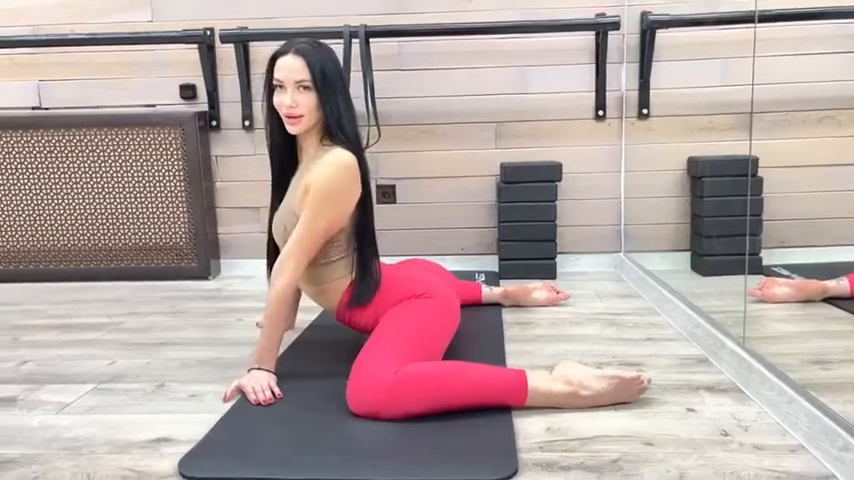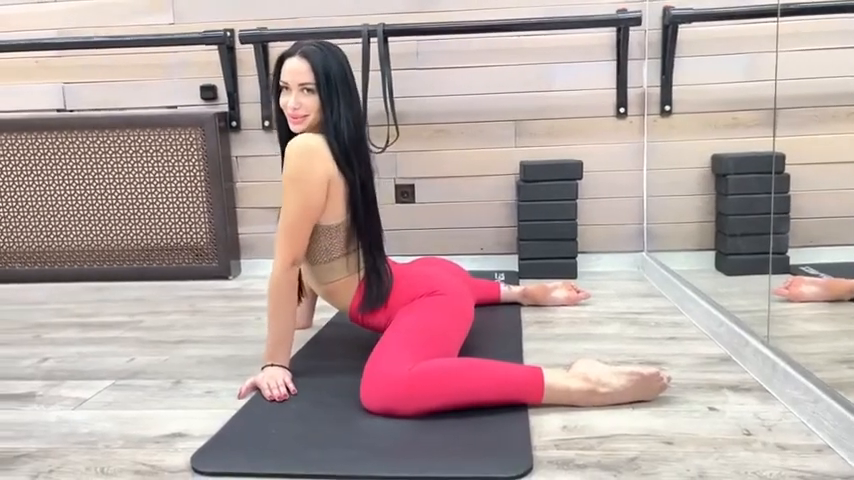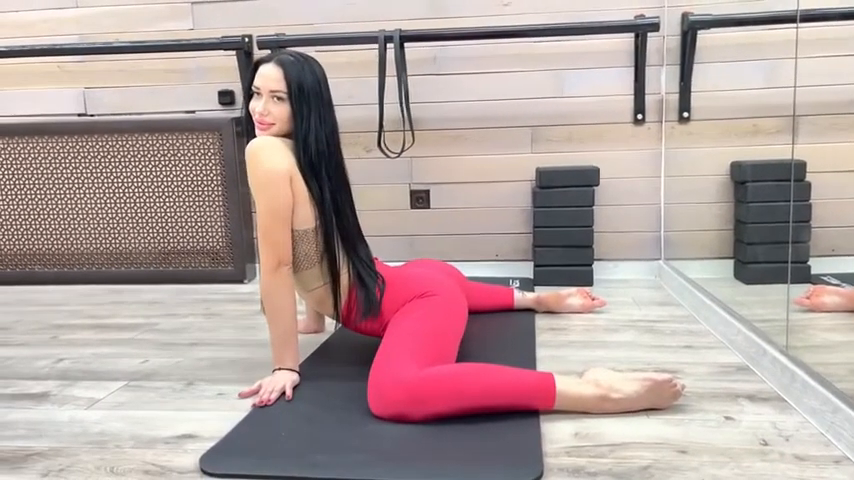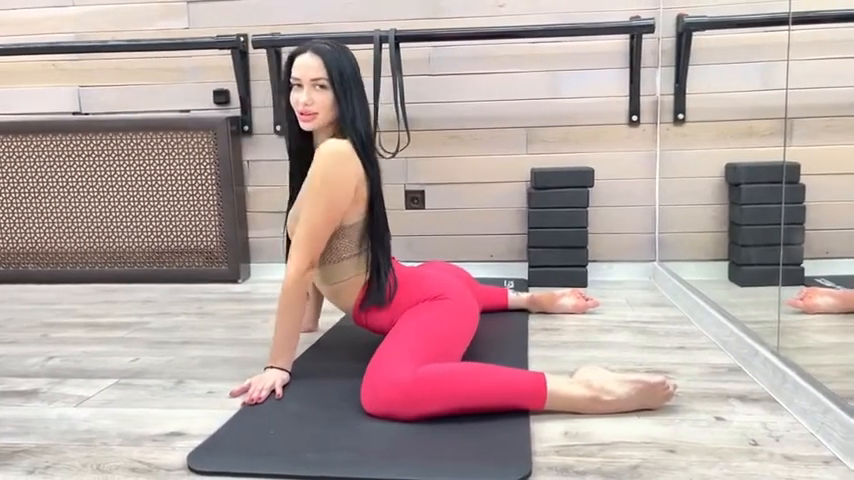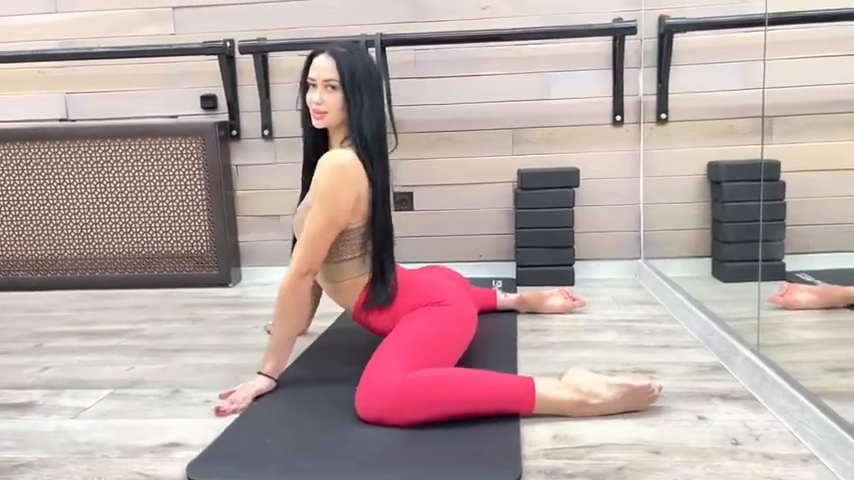
dt=1s
person 1, frame 1
left shoulder: (335, 165)
right shoulder: (303, 156)
left elbow: (288, 269)
right elbow: (297, 263)
left wrist: (262, 365)
right wrist: (284, 317)
left hip: (412, 297)
right hip: (398, 285)
left knee: (371, 393)
left ankle: (560, 384)
right ankle: (501, 293)
person 1, frame 2
left shoulder: (306, 150)
right shoulder: (329, 148)
left elbow: (287, 262)
right elbow: (313, 253)
left wrist: (275, 362)
right wrist: (302, 312)
left hip: (427, 296)
right hip: (418, 280)
left knee: (386, 390)
left ankle: (579, 383)
right ankle: (522, 292)
person 1, frame 3
left shoulder: (265, 153)
right shoulder: (307, 152)
left elbow: (276, 266)
left wrist: (285, 365)
right wrist: (316, 316)
left hip: (417, 296)
right hip: (411, 282)
left knee: (393, 394)
left ankle: (595, 391)
right ankle: (537, 299)
person 1, frame 4
left shoulder: (335, 157)
right shoulder: (326, 152)
left elbow: (300, 267)
right elbow: (320, 259)
left wrist: (278, 365)
right wrist: (308, 317)
left hip: (431, 300)
right hip: (423, 284)
left knee: (387, 392)
left ankle: (583, 390)
right ankle: (530, 299)
person 1, frame 5
left shoulder: (339, 165)
right shoulder: (345, 155)
left elbow: (299, 273)
right elbow: (317, 264)
left wrist: (269, 372)
right wrist: (297, 321)
left hip: (429, 304)
right hip: (420, 288)
left knee: (380, 399)
left ankle: (572, 392)
right ankle: (519, 299)
